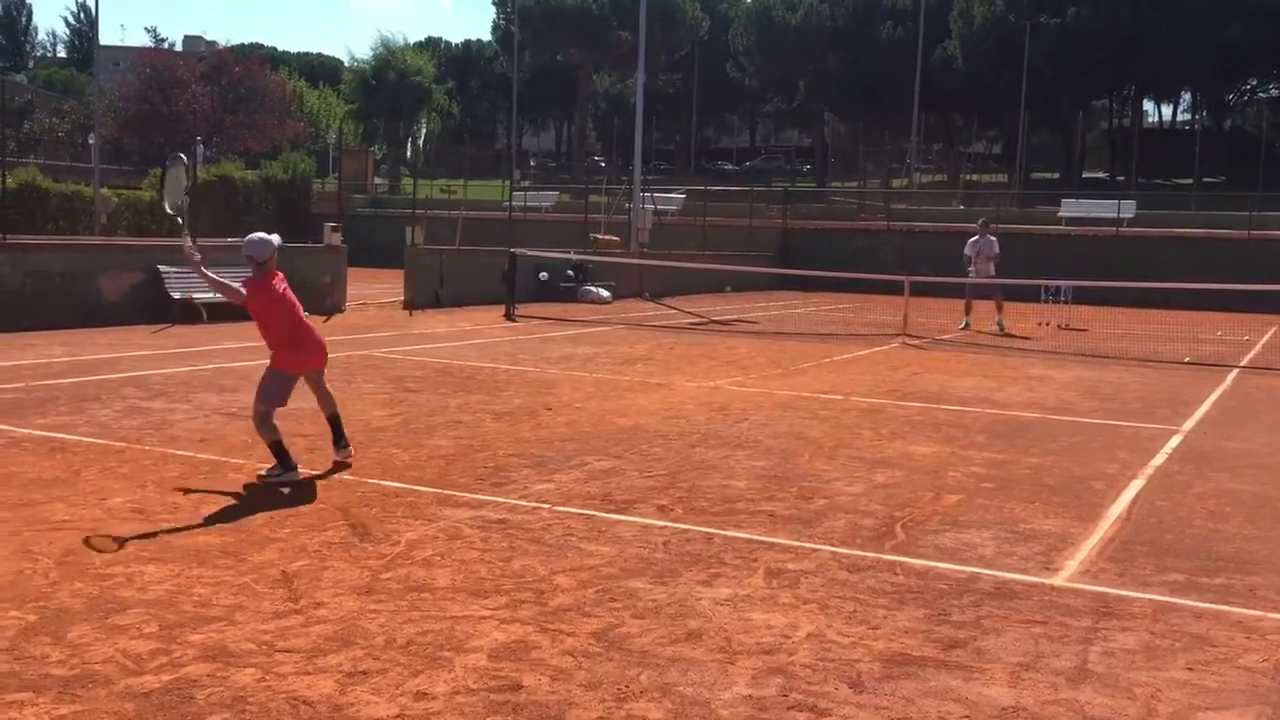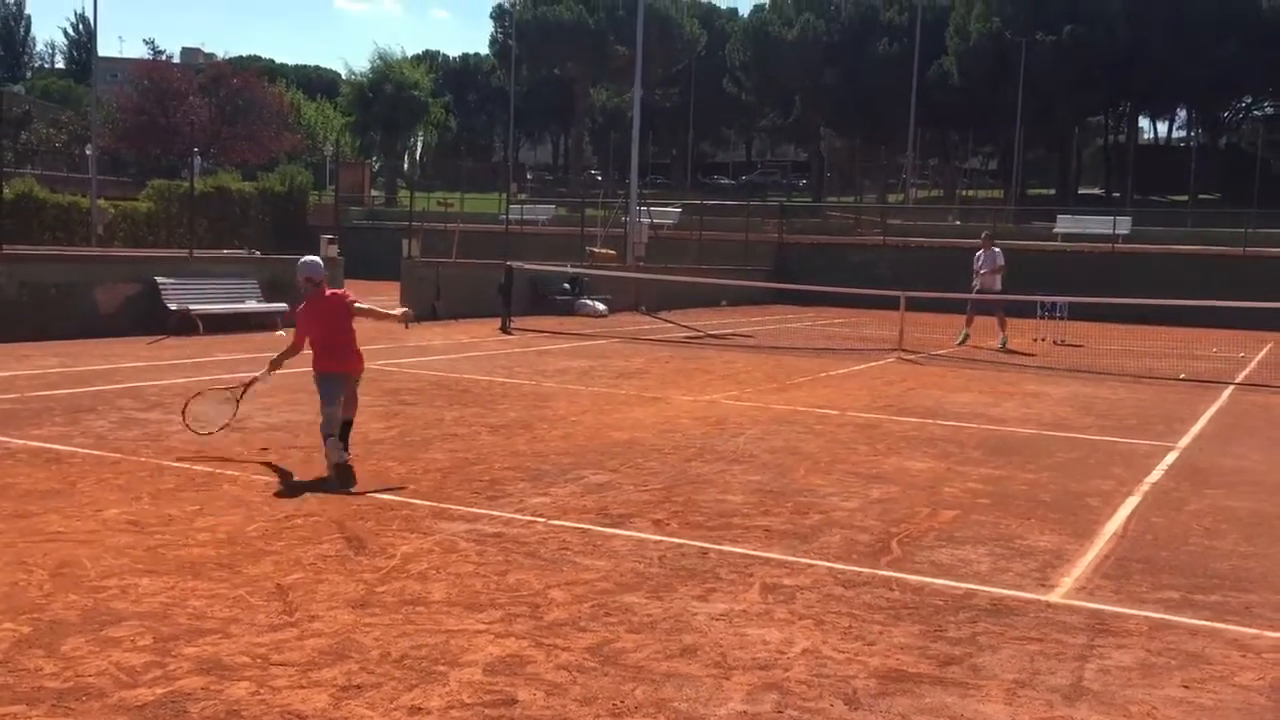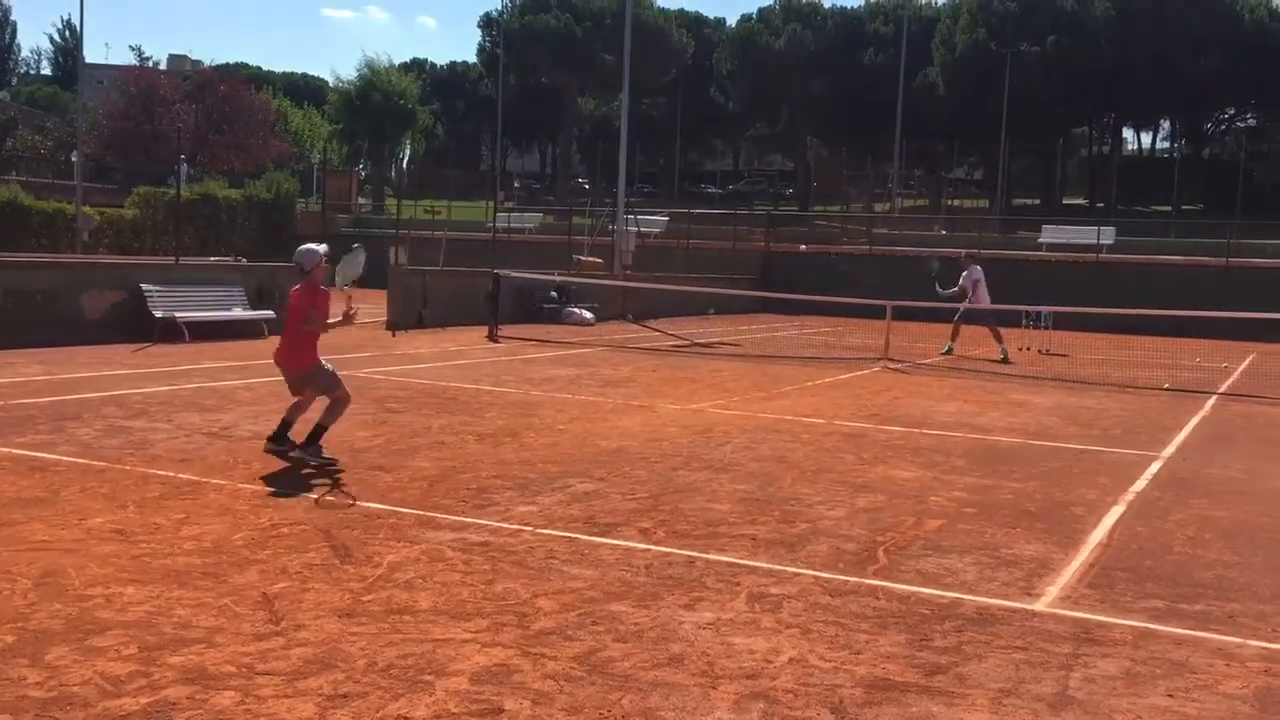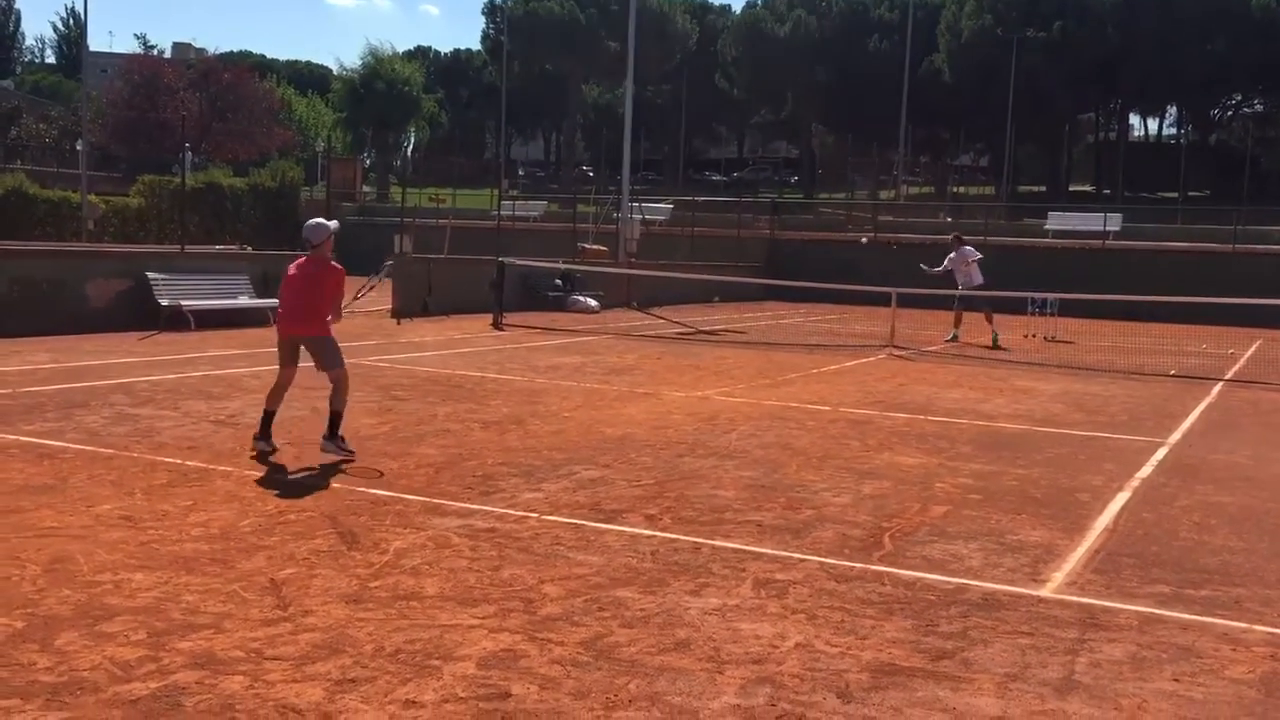
dt=0.5s
person 1, frame 1
left shoulder: (258, 286)
right shoulder: (276, 277)
left elbow: (242, 297)
left wrist: (202, 271)
left hip: (288, 357)
right hip: (316, 349)
left knee: (261, 415)
right knee: (319, 388)
left ankle: (285, 465)
right ankle: (341, 445)
person 1, frame 2
left shoulder: (302, 312)
right shoulder: (341, 297)
left elbow: (295, 347)
right elbow: (359, 309)
left wrist: (277, 360)
right wrist: (393, 314)
left hip: (325, 366)
right hip: (351, 360)
left knee: (330, 414)
right knee: (349, 396)
left ankle: (332, 442)
right ankle: (341, 445)
person 1, frame 3
left shoulder: (297, 292)
right shoulder: (318, 292)
right elbow: (312, 325)
left wrist: (337, 321)
right wrist: (342, 322)
left hip: (284, 356)
right hip: (303, 357)
left knee: (306, 396)
right knee: (341, 398)
left ankle: (278, 439)
right ankle: (309, 445)
person 1, frame 4
left shoulder: (294, 267)
right shoulder: (335, 270)
left elbow: (284, 301)
right elbow: (336, 314)
right wrist: (331, 317)
left hip: (287, 326)
right hip: (315, 329)
left knee: (283, 380)
right knee: (340, 379)
left ankle: (264, 436)
right ankle: (332, 436)
